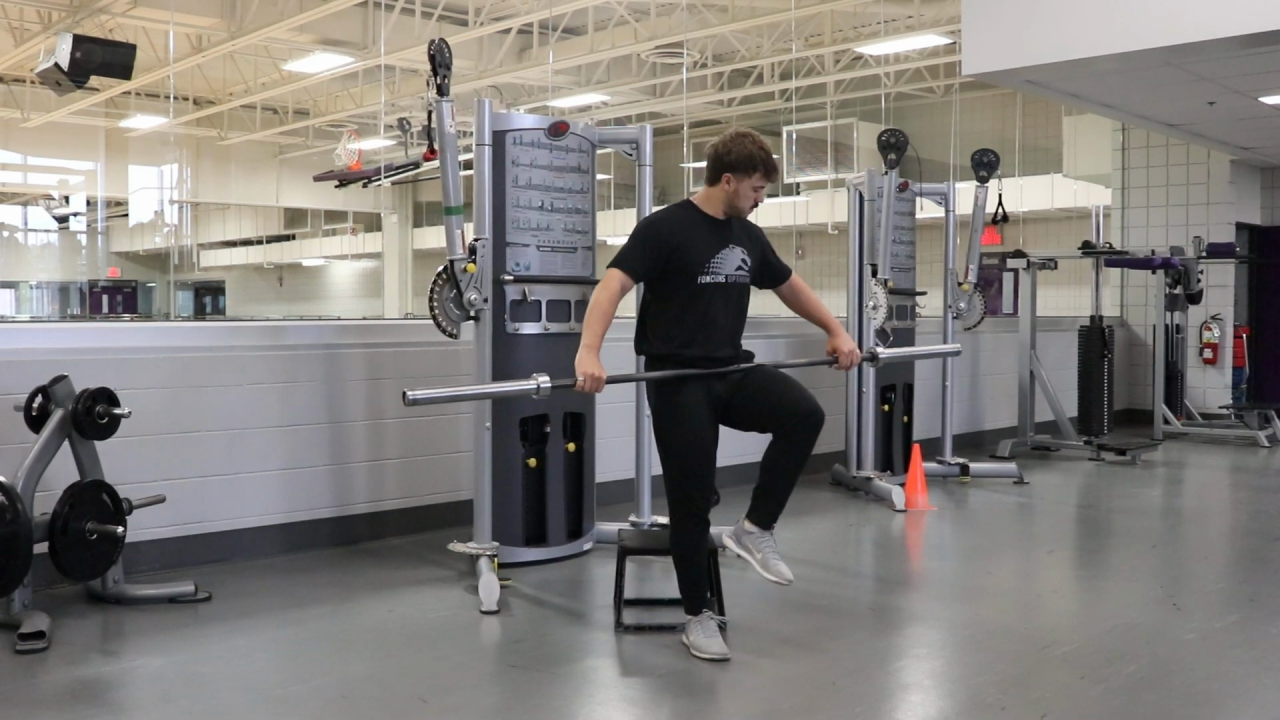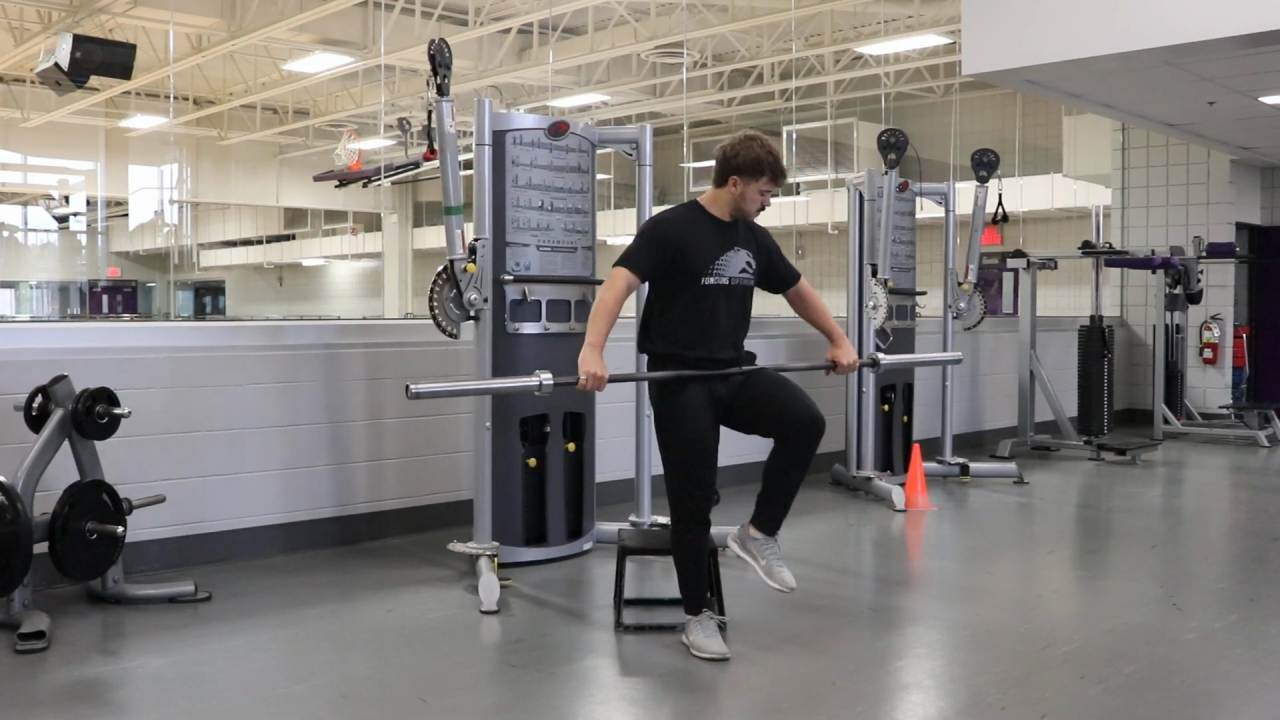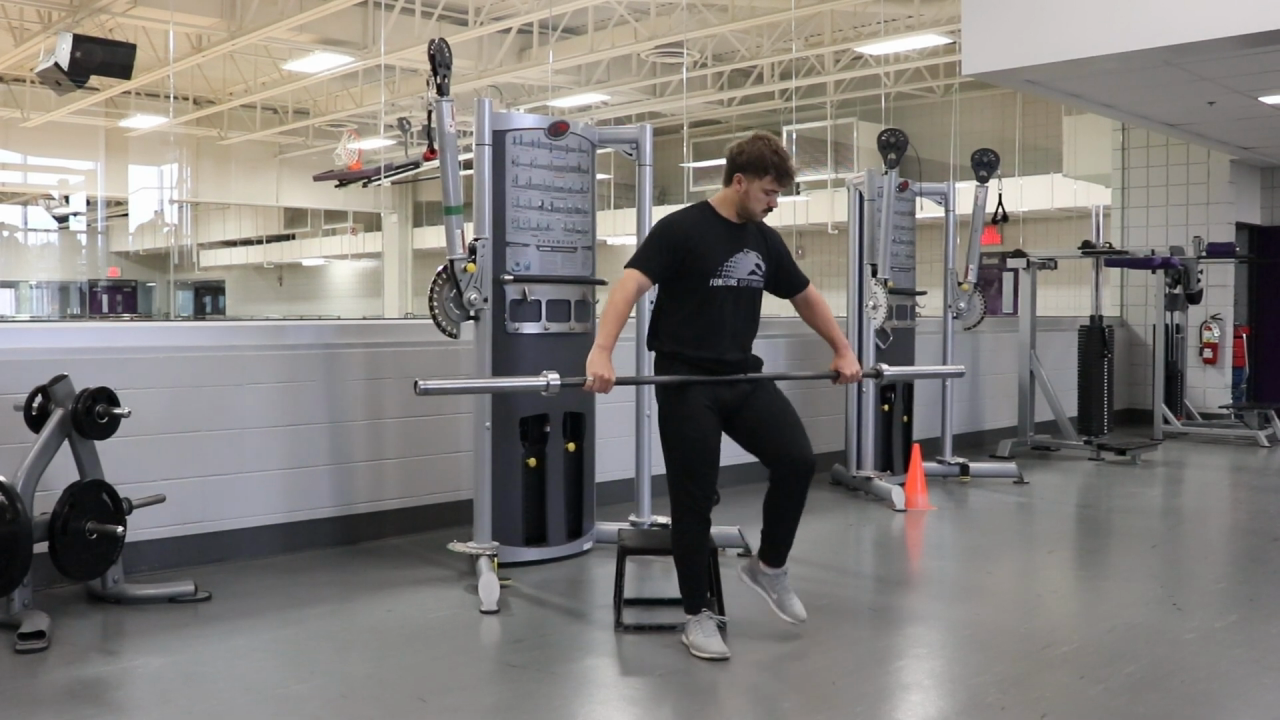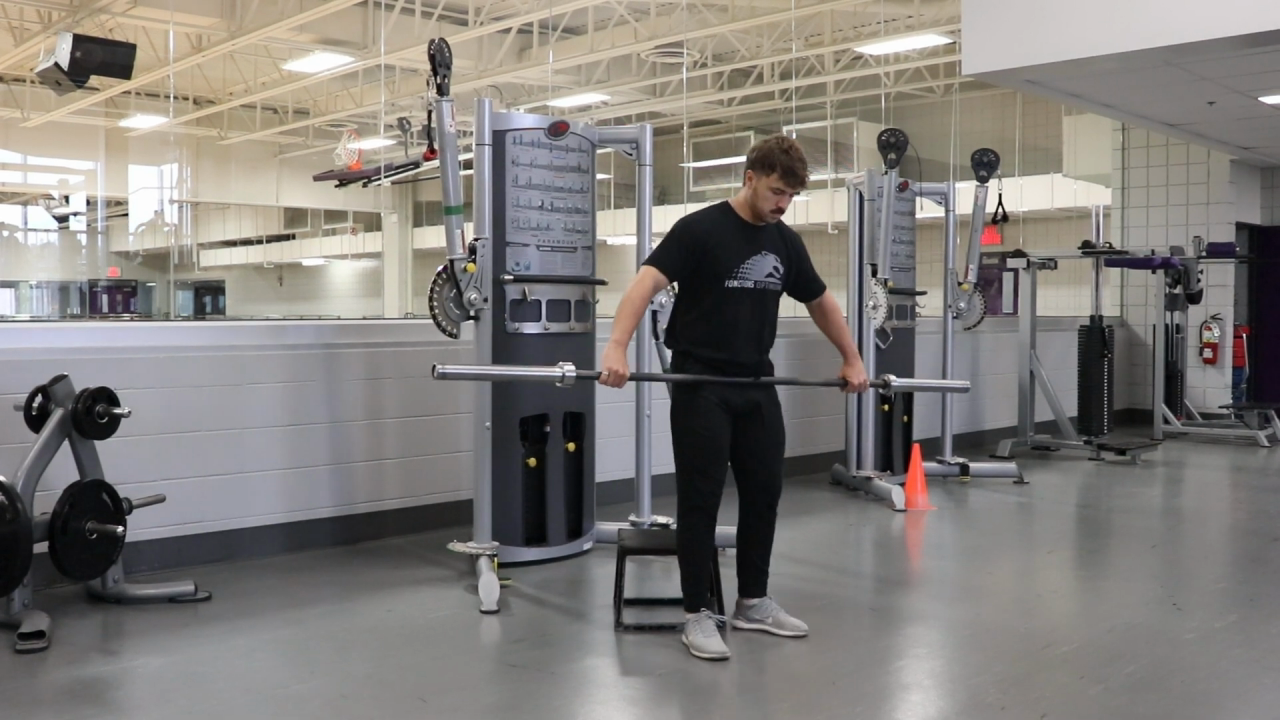
dt=0.2s
person 1, frame 1
left shoulder: (748, 235)
right shoulder: (664, 229)
left elbow: (788, 285)
right elbow: (613, 284)
left wrist: (836, 330)
right wrist: (589, 351)
left hip: (734, 371)
right hip: (678, 381)
left knee: (804, 414)
right knee: (691, 501)
left ankle: (754, 528)
right ankle: (698, 615)
person 1, frame 2
left shoulder: (755, 238)
right shoulder: (671, 229)
left elbow: (797, 290)
right elbow: (619, 282)
left wrist: (838, 340)
right wrist: (593, 349)
left hip: (737, 372)
right hip: (680, 380)
left knee: (805, 422)
right knee: (692, 500)
left ankle: (759, 533)
right ankle: (698, 614)
person 1, frame 3
left shoulder: (766, 240)
right shoulder: (681, 229)
left elbow: (805, 296)
right elbow: (630, 285)
left wrist: (843, 350)
right wrist: (602, 351)
left hip: (745, 378)
right hip: (687, 383)
left knee: (797, 461)
right knee: (694, 500)
left ankle: (770, 566)
right ankle: (697, 614)
person 1, frame 4
left shoulder: (787, 242)
right shoulder: (700, 229)
left elbow: (820, 302)
right elbow: (646, 281)
left wrist: (852, 359)
right wrist: (617, 347)
left hip: (756, 385)
right hip: (701, 384)
left knee: (763, 495)
right knee: (700, 499)
left ankle: (753, 602)
right ankle: (697, 614)
